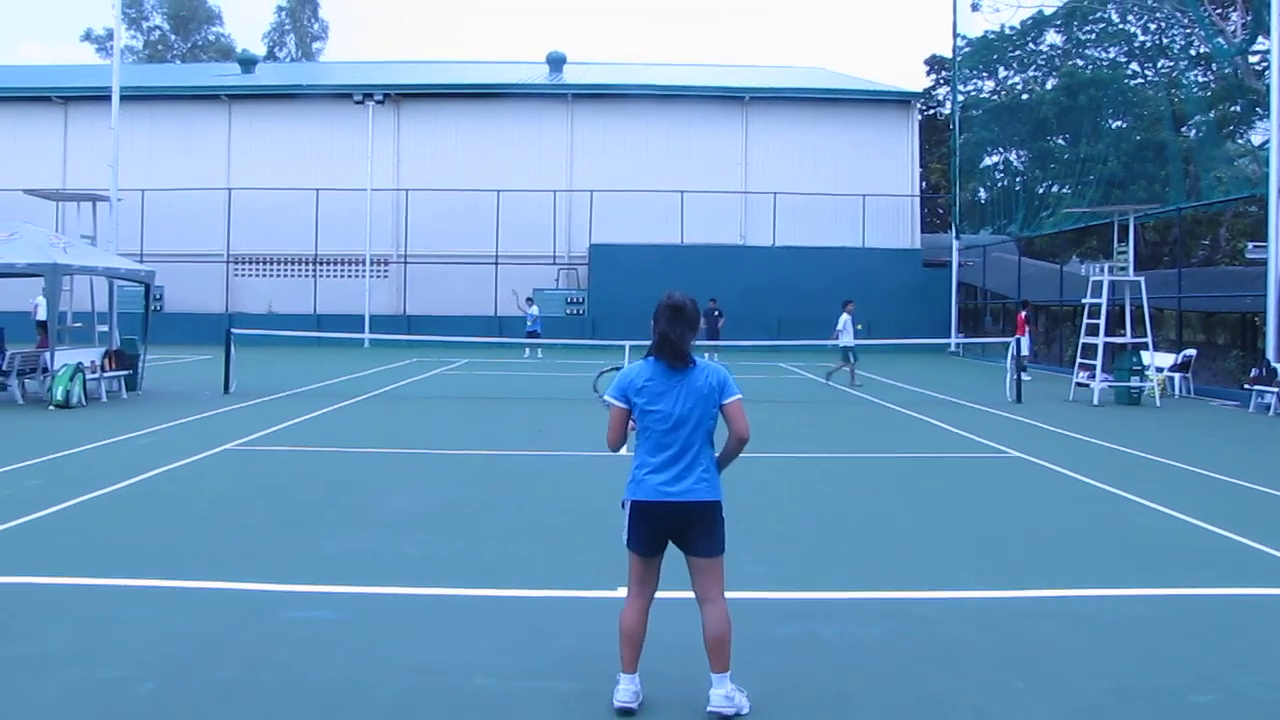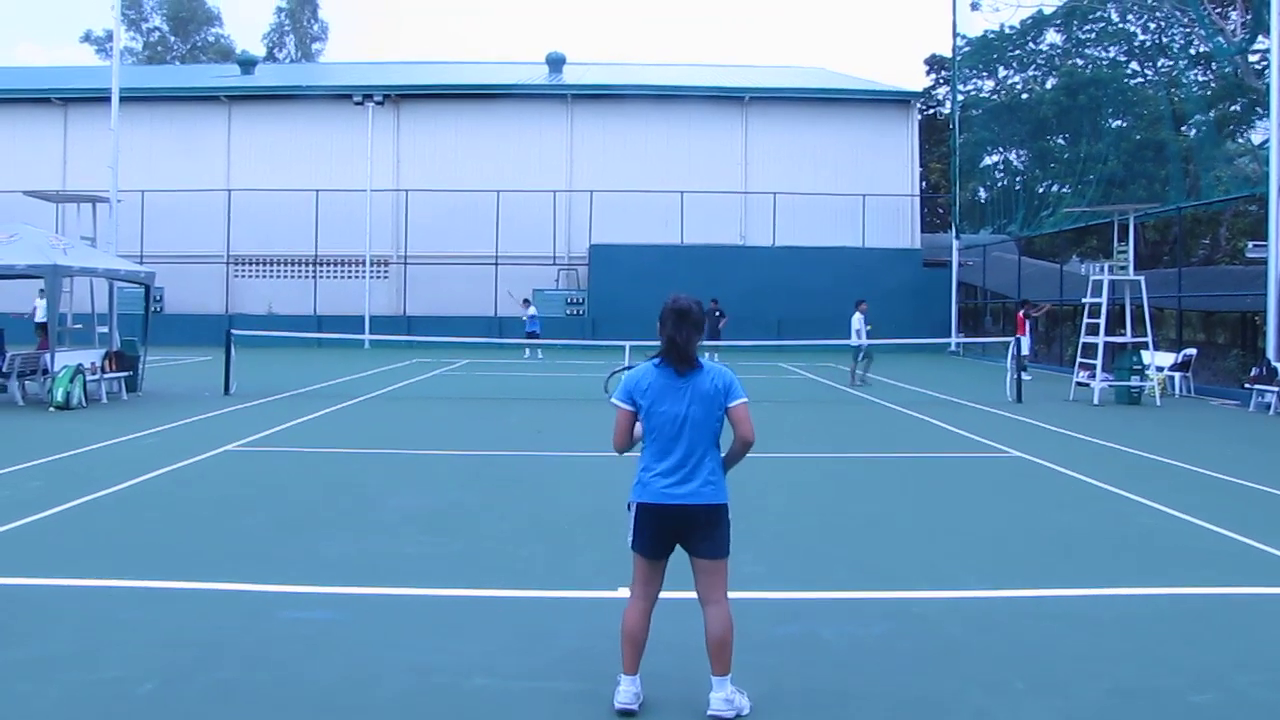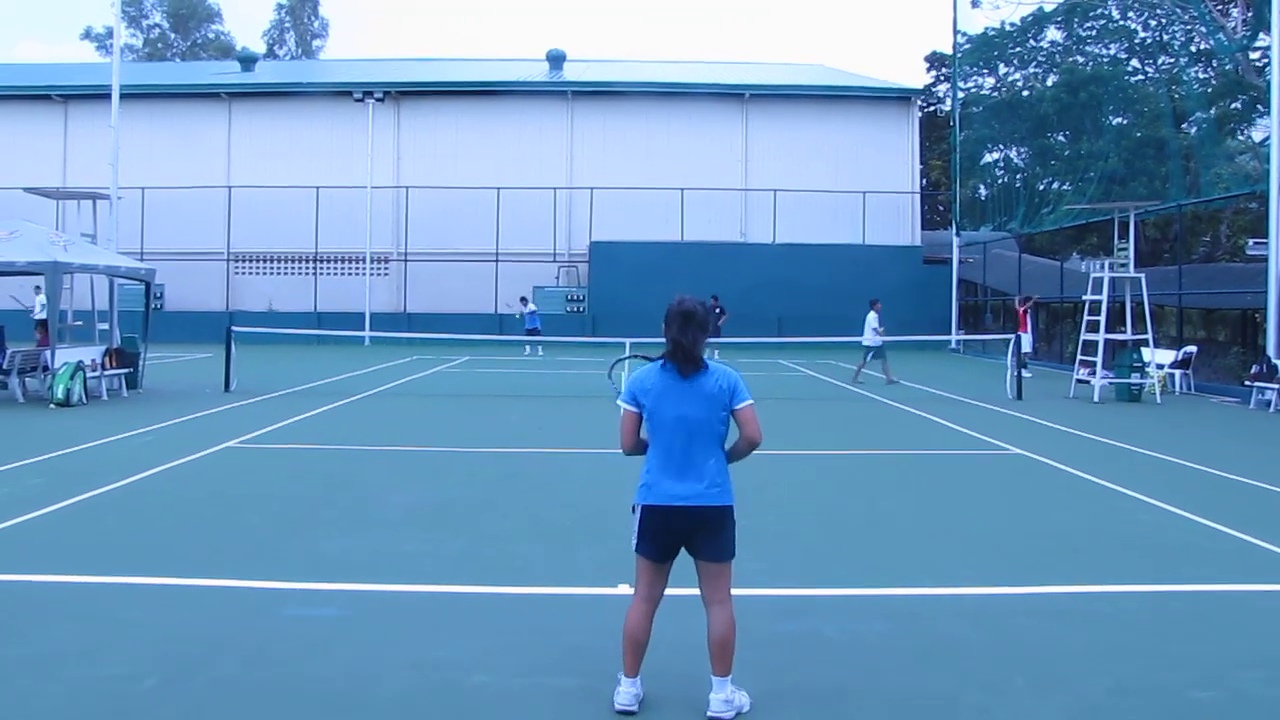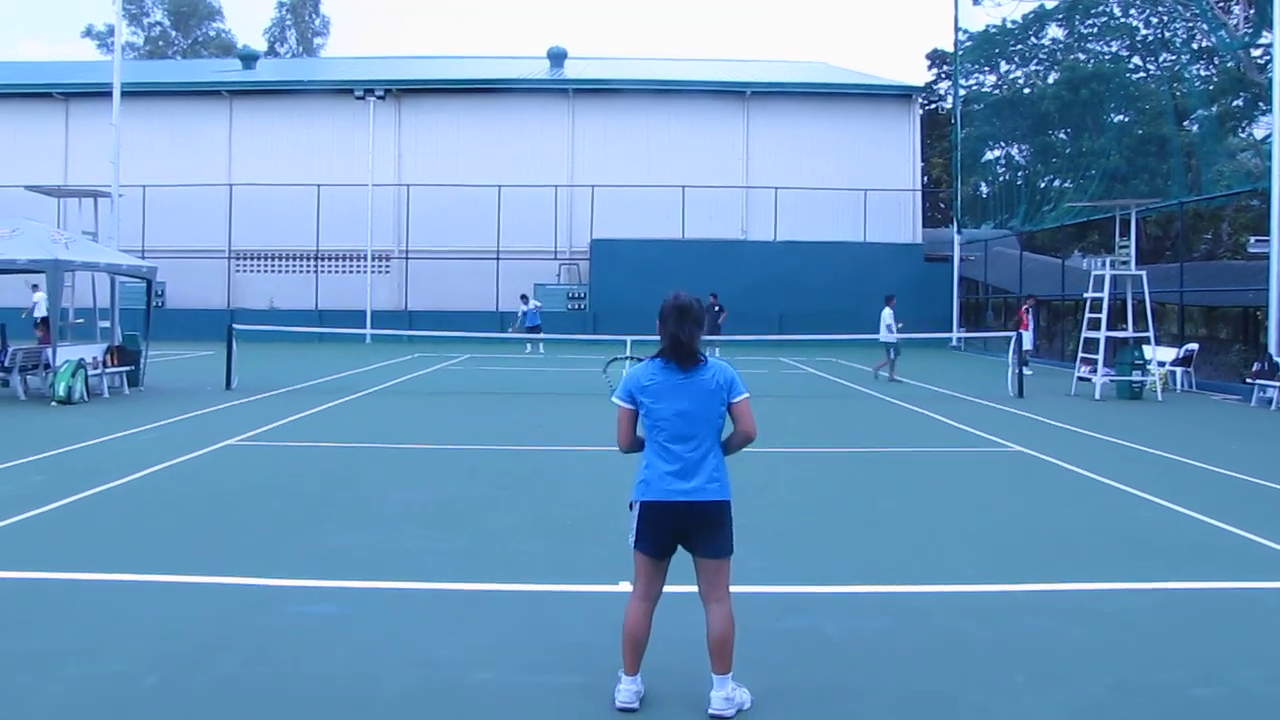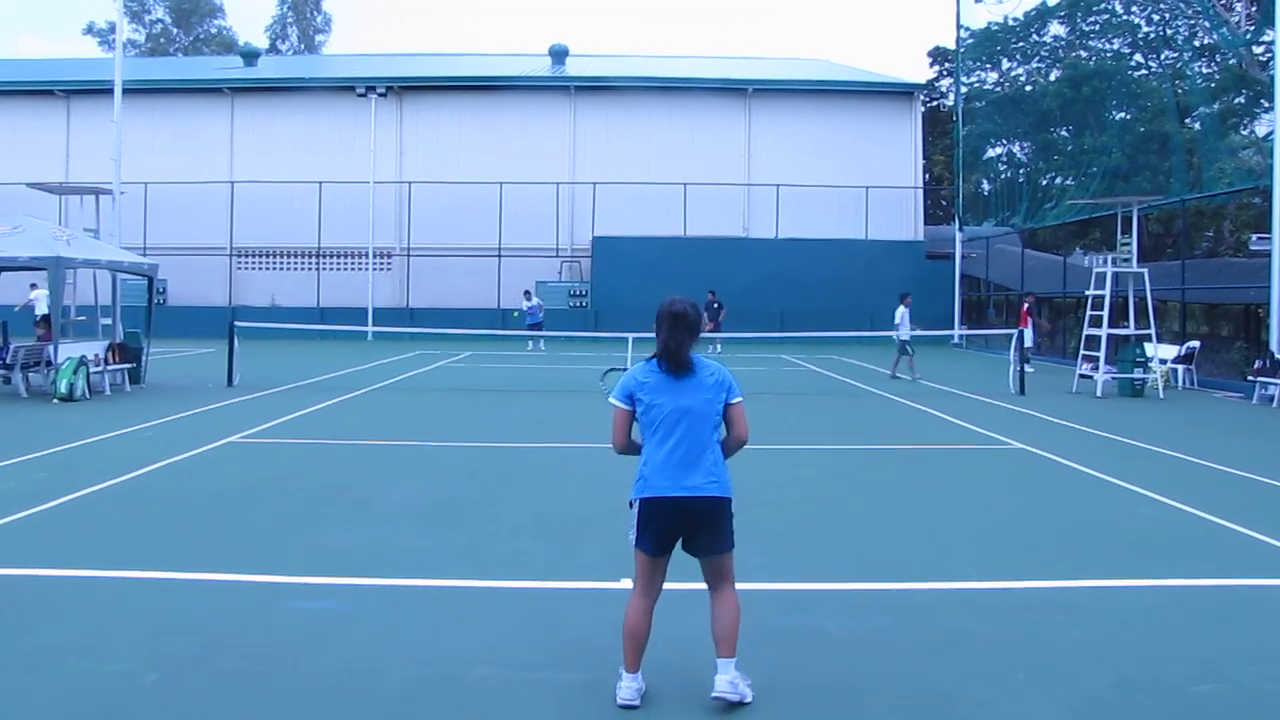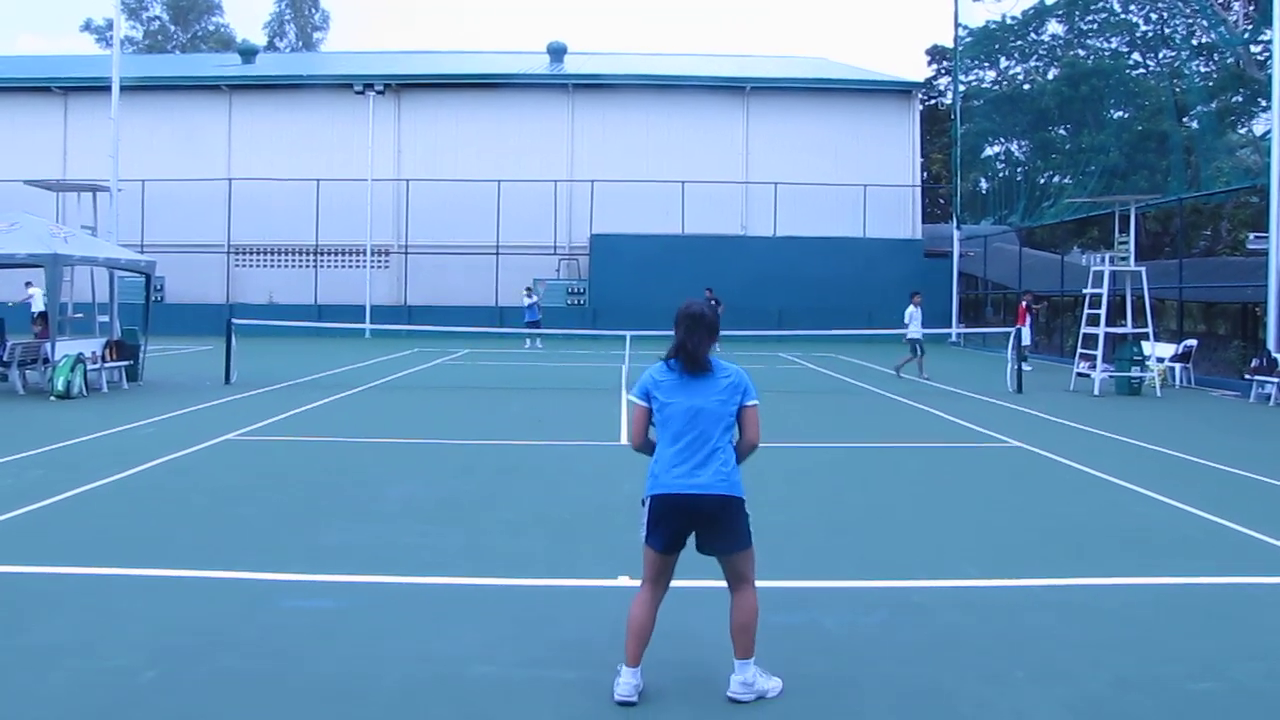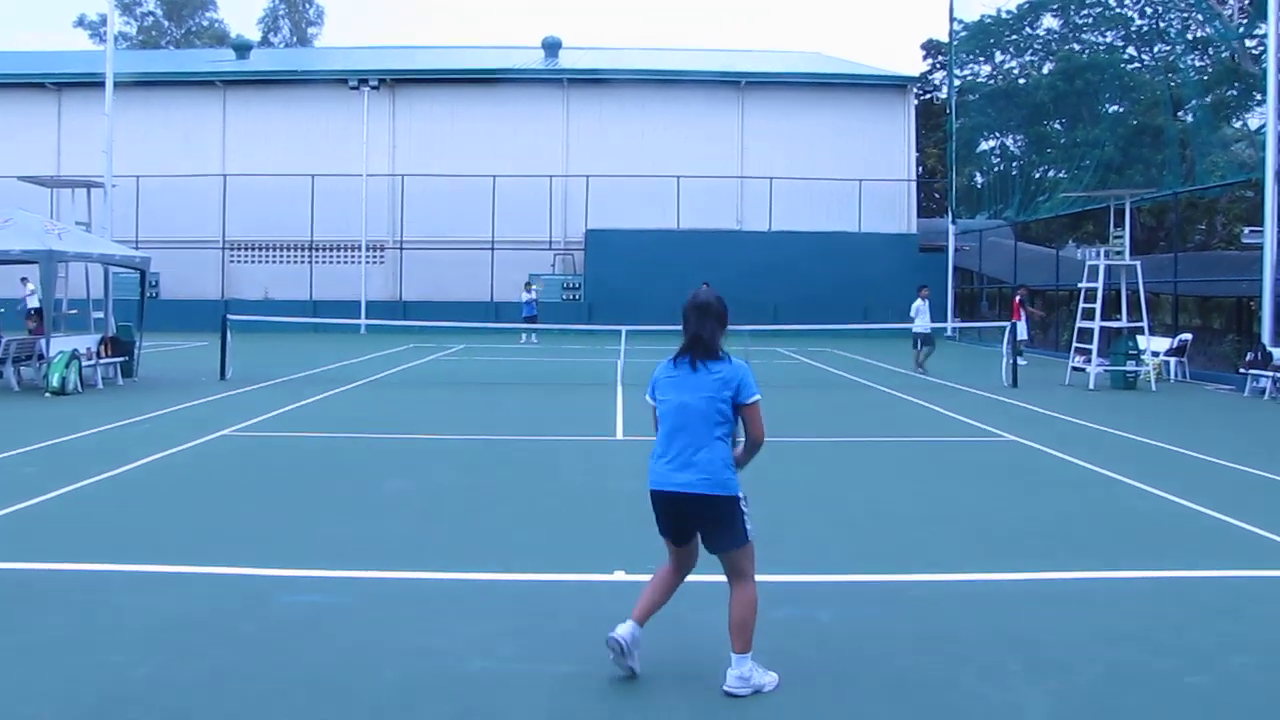
dt=0.2s
person 1, frame 1
left shoulder: (631, 376)
right shoulder: (716, 376)
left elbow: (614, 442)
right elbow: (741, 434)
left hip: (646, 500)
right hip: (702, 501)
left knee: (638, 595)
right knee: (711, 597)
left ankle: (627, 686)
person 1, frame 2
left shoulder: (638, 378)
right shoulder: (722, 378)
left elbow: (621, 443)
right elbow: (746, 437)
left hip: (652, 503)
right hip: (708, 504)
left knee: (642, 597)
right knee: (715, 600)
person 1, frame 3
left shoulder: (641, 380)
right shoulder: (727, 379)
left elbow: (629, 445)
right elbow: (752, 438)
left hip: (657, 504)
right hip: (712, 505)
left knee: (644, 599)
right knee: (718, 601)
person 1, frame 4
left shoulder: (637, 377)
right shoulder: (723, 374)
left elbow: (626, 442)
right elbow: (747, 432)
left hip: (654, 500)
right hip: (710, 500)
left knee: (643, 596)
right knee: (717, 598)
left ankle: (629, 685)
person 1, frame 5
left shoulder: (635, 378)
right shoulder: (719, 376)
left elbow: (620, 443)
right elbow: (739, 436)
left hip: (654, 496)
right hip: (711, 496)
left knee: (644, 592)
right knee: (723, 587)
left ankle: (630, 682)
right ankle: (727, 677)
person 1, frame 6
left shoulder: (653, 377)
right shoulder: (736, 378)
left elbow: (637, 441)
right elbow: (751, 441)
left hip: (666, 494)
right hip: (722, 495)
left knee: (651, 587)
right knee: (742, 585)
left ankle: (629, 678)
right ankle: (745, 677)
person 1, frame 7
left shoulder: (663, 372)
right shoulder: (735, 372)
right elbow: (756, 437)
right wrist: (738, 460)
left hip: (664, 488)
right hip: (716, 490)
left knee: (679, 565)
right knee: (742, 578)
left ankle: (629, 630)
right ankle: (741, 670)
